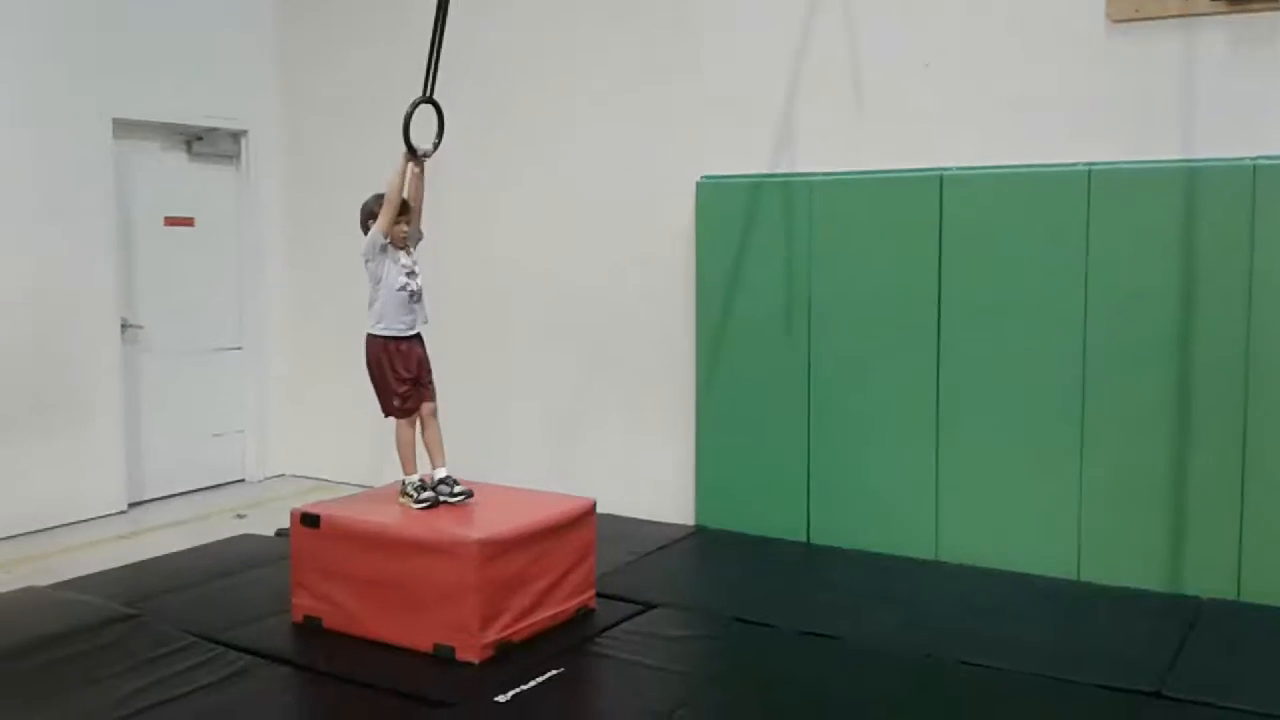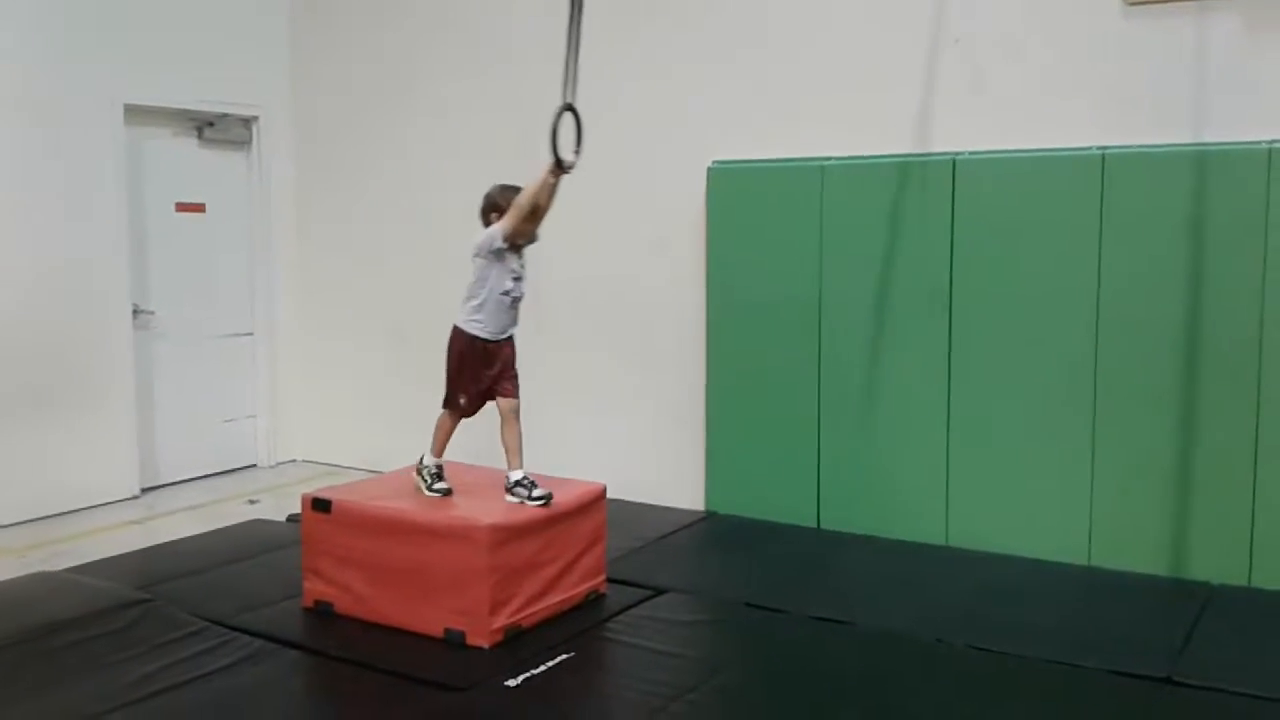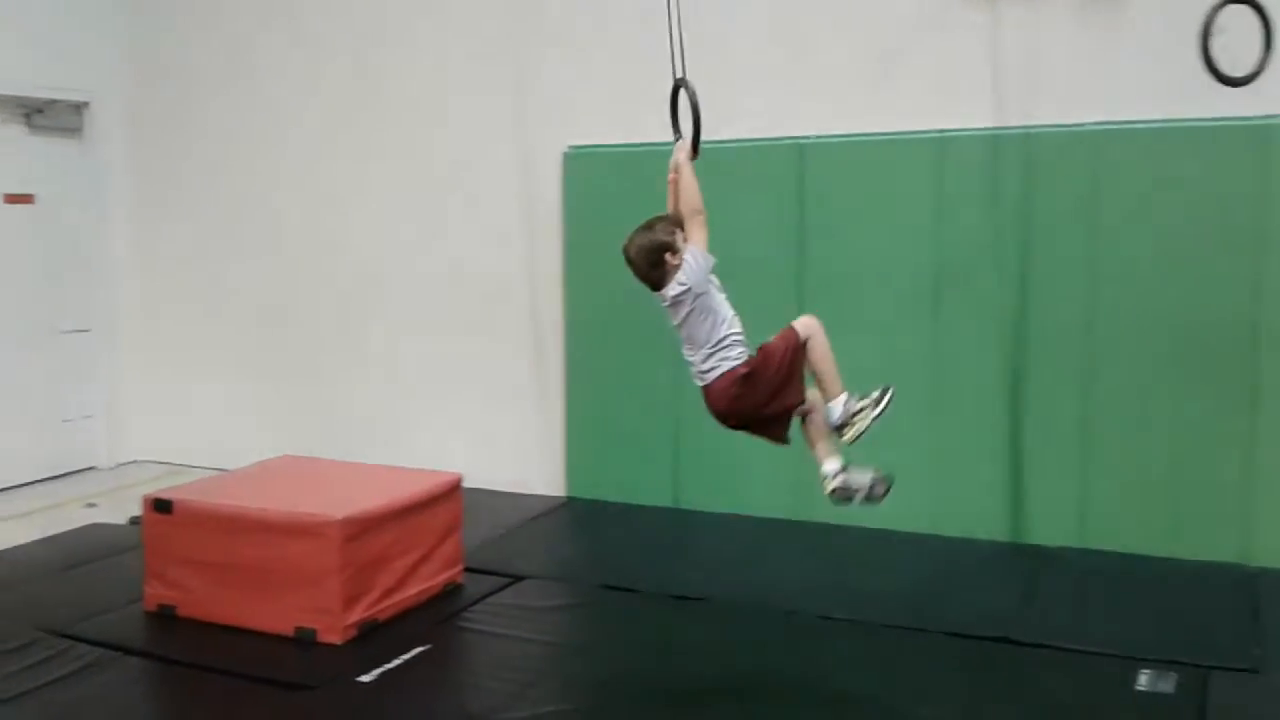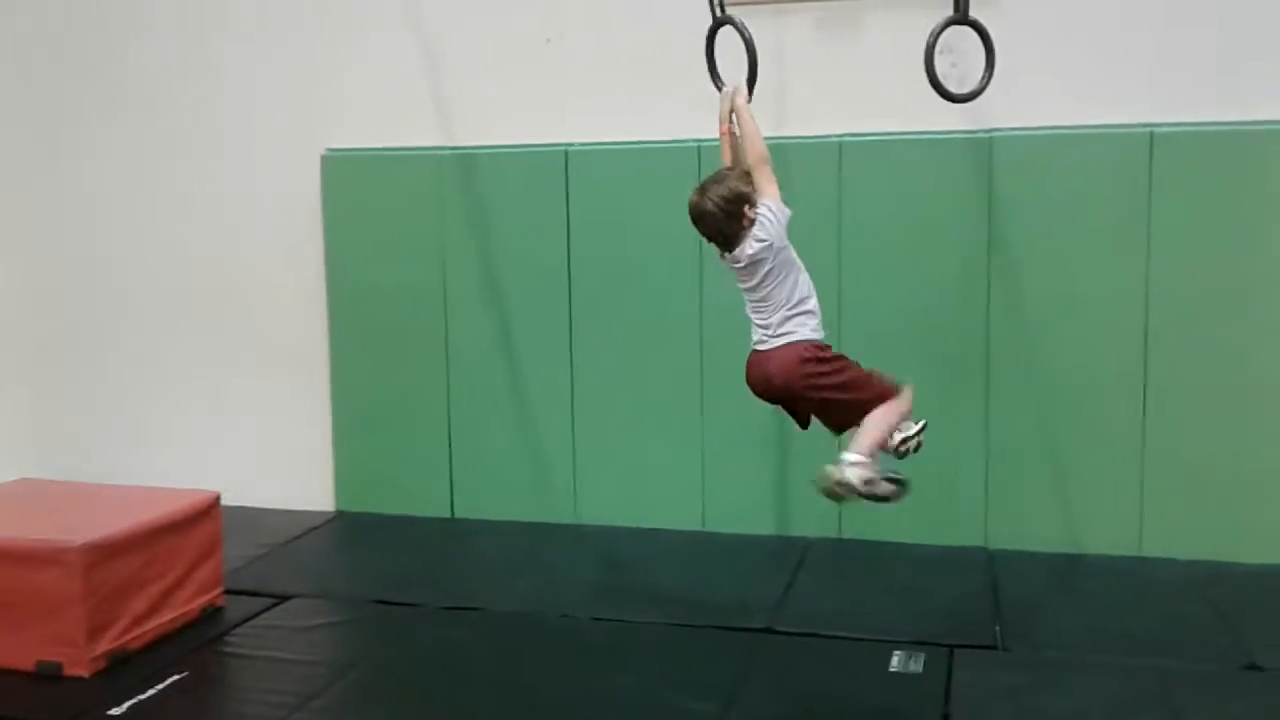
dt=1s
person 1, frame 1
left shoulder: (408, 248)
right shoulder: (375, 251)
left elbow: (415, 205)
right elbow: (390, 204)
left wrist: (418, 168)
right wrist: (403, 162)
left hip: (413, 341)
right hip: (385, 343)
left knee: (428, 410)
right knee: (406, 414)
left ankle: (441, 478)
right ankle: (411, 483)
person 1, frame 2
left shoulder: (518, 247)
right shoulder: (488, 246)
left elbow: (537, 212)
right elbow: (518, 209)
left wrist: (554, 177)
right wrist: (546, 176)
left hip: (502, 341)
right hip: (470, 339)
left knee: (510, 408)
right knee: (456, 408)
left ankle: (517, 480)
right ankle: (429, 466)
person 1, frame 3
left shoulder: (673, 289)
right shoulder: (690, 280)
left elbow: (680, 216)
right elbow: (694, 213)
left wrist: (675, 173)
right wrist: (684, 161)
left hip: (723, 391)
right hip: (738, 383)
left knee: (809, 395)
right knee: (808, 325)
left ankle: (835, 474)
right ankle: (841, 412)
person 1, frame 4
left shoulder: (730, 250)
right shoulder: (768, 237)
left elbow: (733, 174)
right elbow: (760, 166)
left wrist: (726, 119)
right wrist: (741, 106)
left hip: (760, 367)
right hip: (794, 359)
right knee: (899, 398)
left ankle: (882, 436)
right ankle: (856, 464)
